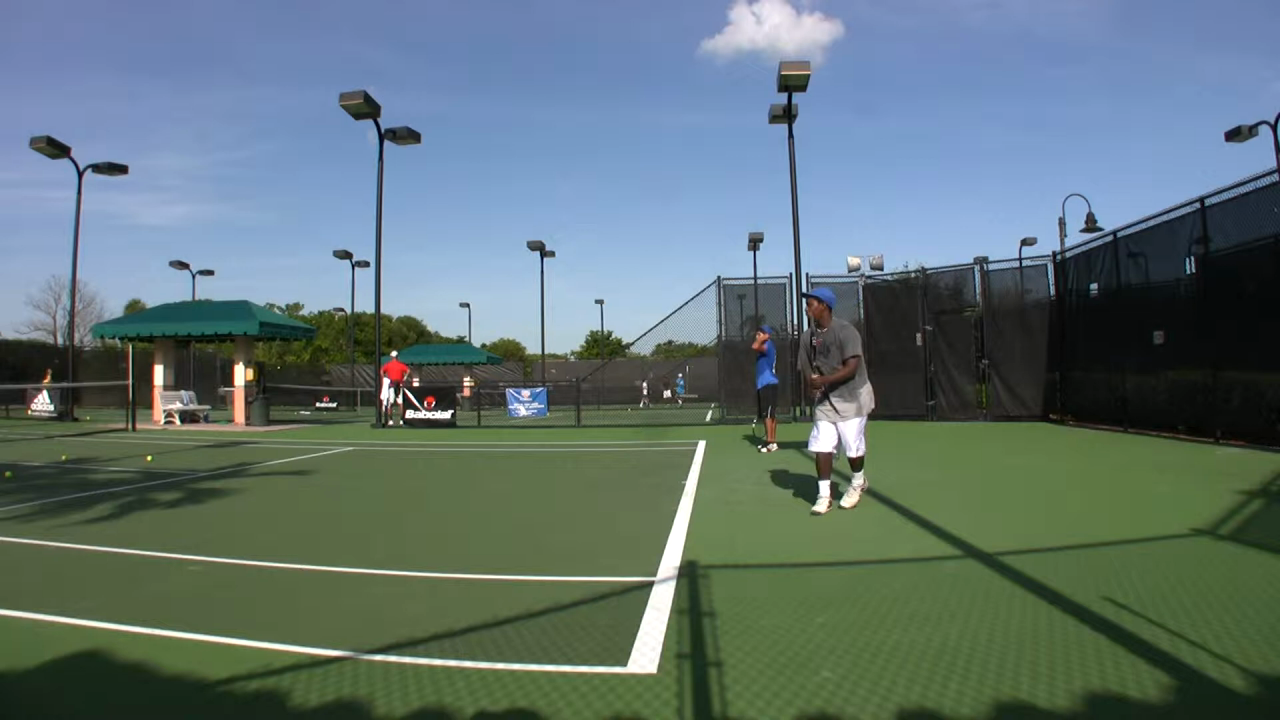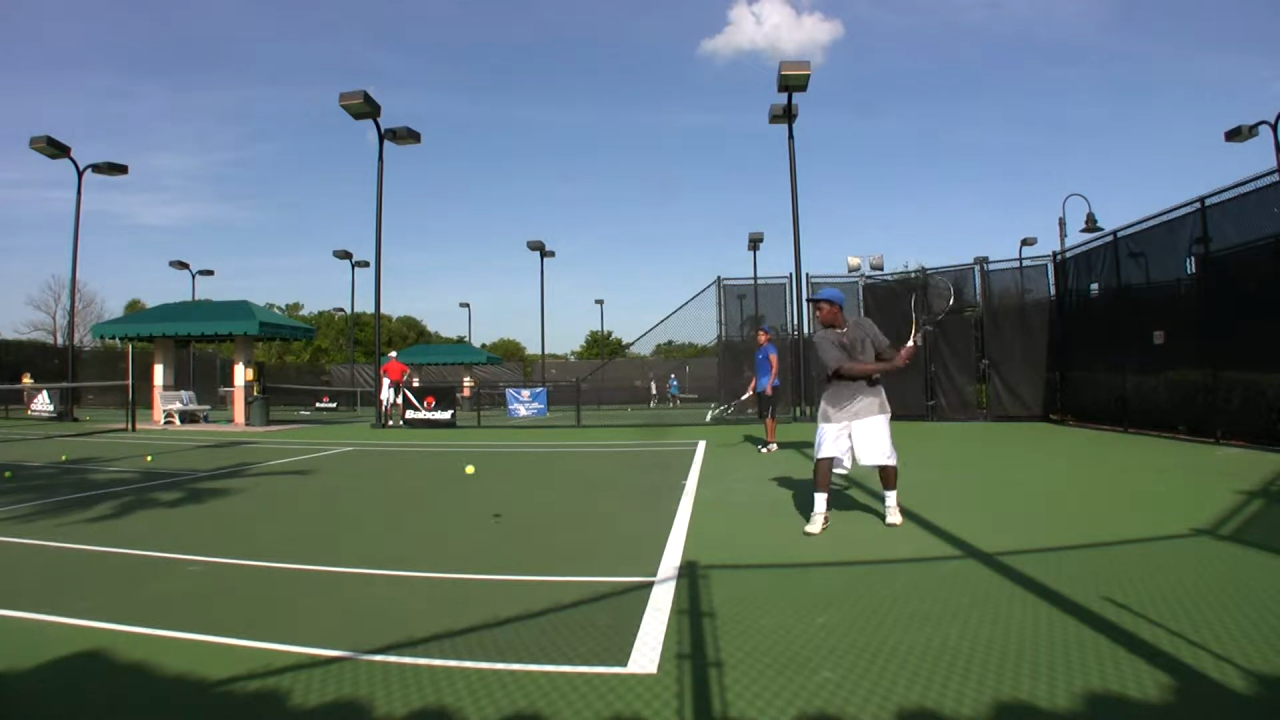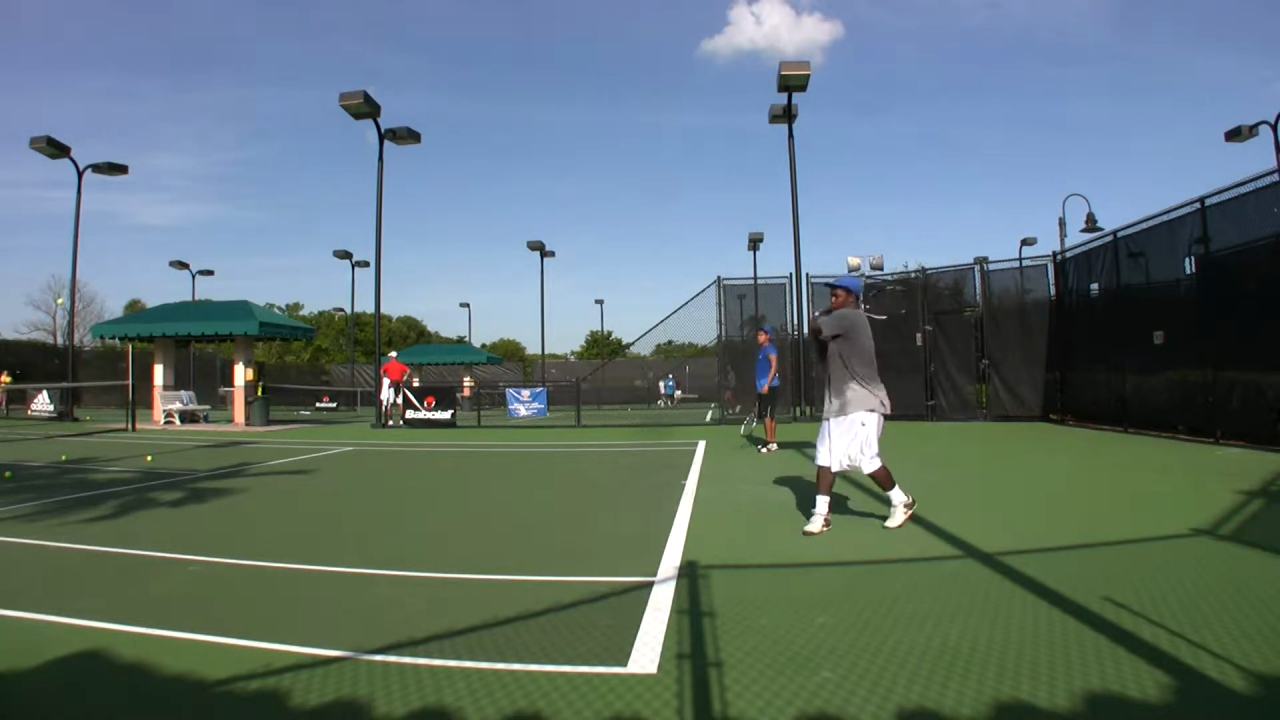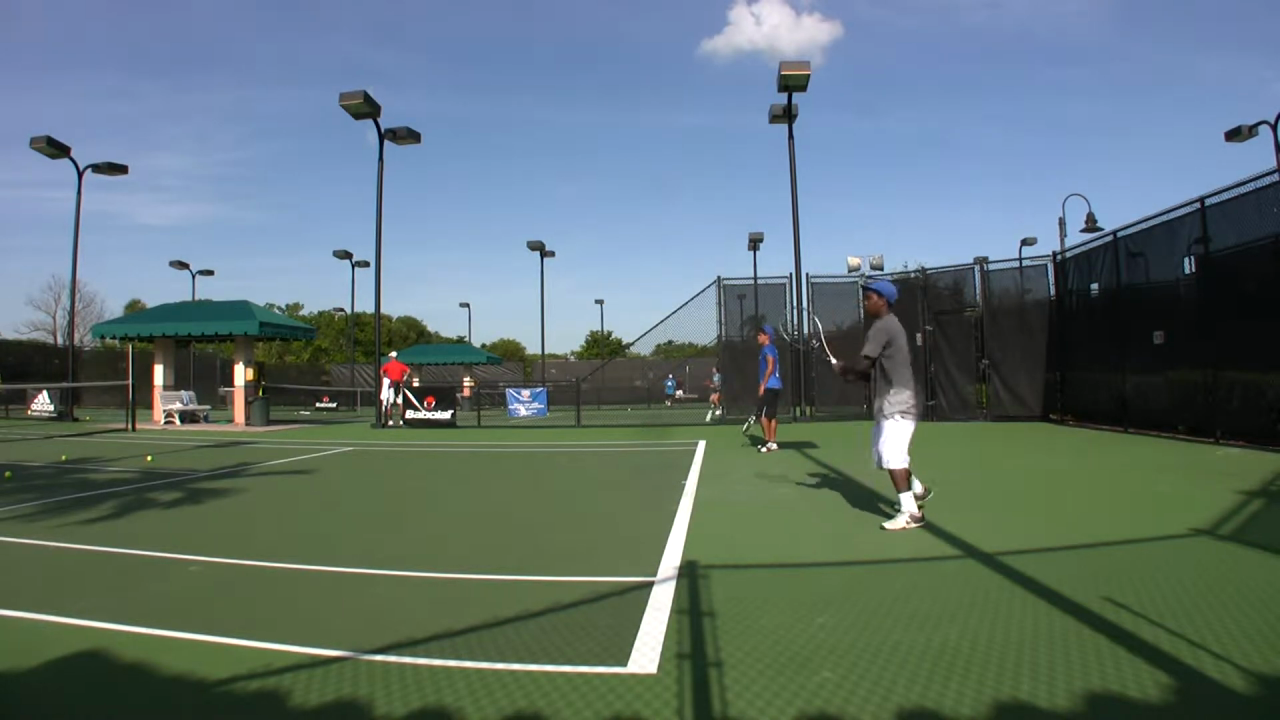
dt=0.5s
person 1, frame 1
left shoulder: (845, 330)
right shoulder: (807, 336)
left elbow: (852, 367)
right elbow: (806, 370)
left wrist: (824, 380)
right wrist: (812, 385)
left hip: (852, 398)
right hip: (825, 400)
left knee: (853, 447)
right knee: (821, 447)
left ankle: (858, 483)
right ankle: (824, 496)
person 1, frame 2
left shoulder: (865, 325)
right shoulder: (821, 338)
left elbow: (885, 352)
right elbow: (846, 369)
left wrist: (899, 356)
right wrist: (891, 366)
left hip: (870, 403)
right hip: (835, 406)
left knee: (885, 456)
right knee: (824, 456)
left ankle: (891, 505)
right ankle: (819, 513)
person 1, frame 3
left shoulder: (848, 318)
right shoulder: (842, 322)
left elbow: (815, 328)
right elbow: (828, 362)
left wrist: (821, 317)
right wrist: (821, 327)
left hip: (861, 403)
right hip: (839, 403)
left knee: (864, 458)
right knee: (826, 457)
left ankle: (901, 502)
right ankle: (821, 515)
person 1, frame 4
left shoulder: (882, 327)
right shoulder: (889, 326)
left elbow: (862, 364)
left wrist: (842, 368)
right wrist: (855, 373)
left hip: (898, 401)
right hip: (889, 400)
left knee: (891, 455)
right knee: (884, 453)
left ankle: (910, 512)
right ankle: (917, 489)
